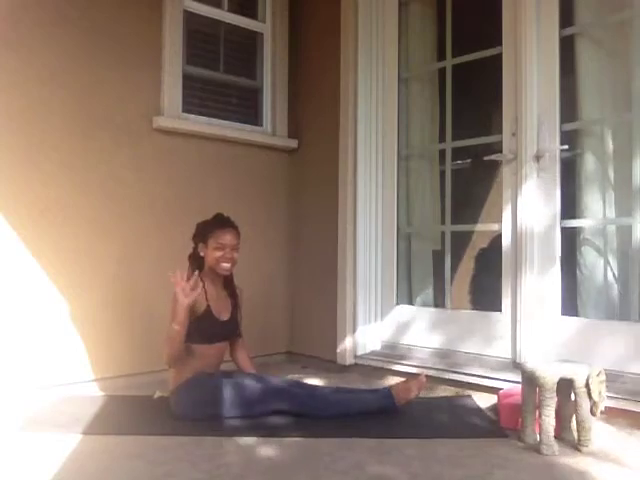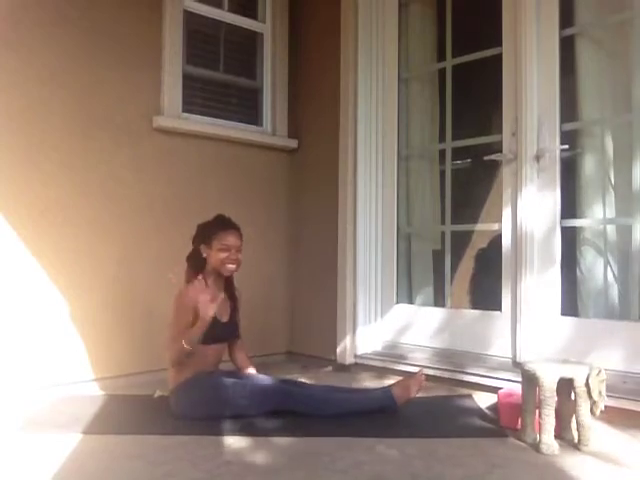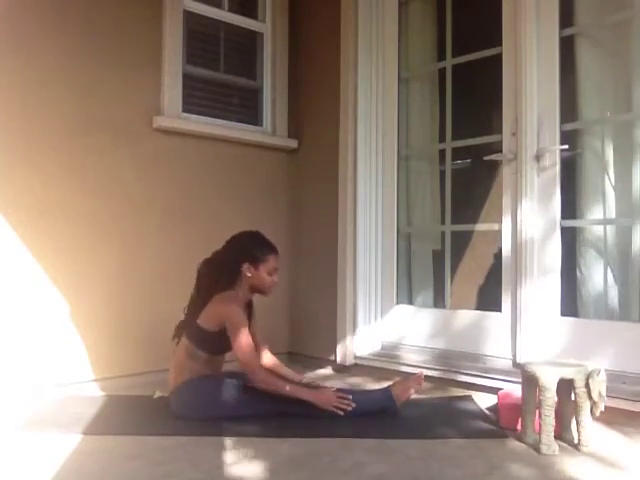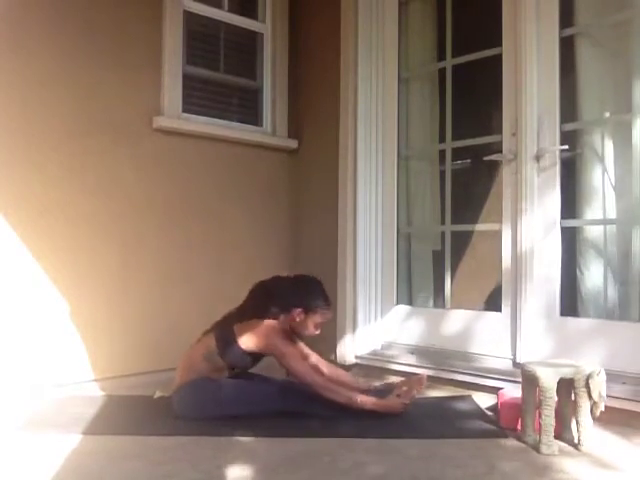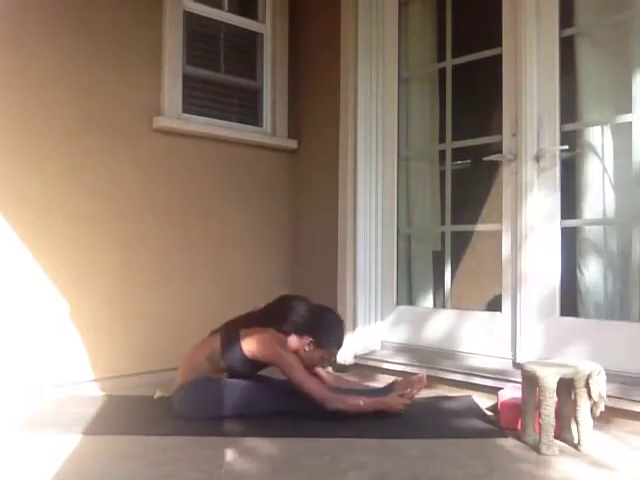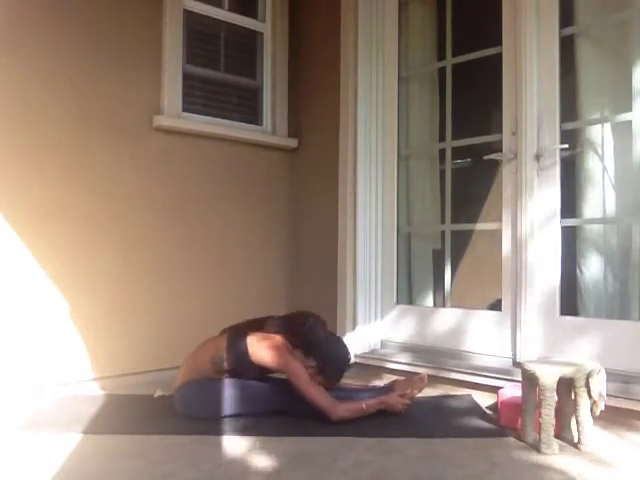
dt=0.5s
person 1, frame 1
left shoulder: (233, 293)
right shoulder: (192, 290)
right elbow: (171, 359)
left wrist: (260, 385)
right wrist: (182, 307)
left hip: (213, 383)
right hip: (191, 392)
left knee: (288, 388)
right knee: (282, 395)
left ankle: (384, 396)
right ankle: (387, 398)
person 1, frame 2
left shoulder: (230, 293)
right shoulder: (194, 292)
left elbow: (236, 346)
right elbow: (174, 358)
left wrist: (259, 383)
right wrist: (203, 319)
left hip: (211, 383)
right hip: (190, 393)
left knee: (284, 388)
right knee: (282, 395)
left ankle: (383, 395)
right ankle: (387, 398)
person 1, frame 3
left shoulder: (239, 302)
right shoulder: (230, 306)
left elbow: (262, 356)
right elbow: (255, 374)
left wrist: (306, 384)
right wrist: (312, 395)
left hip: (205, 385)
right hip: (191, 394)
left knee: (282, 389)
right knee: (280, 399)
left ankle: (383, 397)
right ankle: (386, 399)
person 1, frame 4
left shoulder: (278, 326)
right shoulder: (269, 333)
left elbow: (322, 368)
right elbow: (320, 386)
left wrist: (371, 388)
right wrist: (376, 403)
left hip: (212, 385)
right hip: (194, 394)
left knee: (290, 389)
right knee: (285, 398)
left ankle: (387, 394)
person 1, frame 5
left shoulder: (287, 336)
right shoulder: (276, 347)
left elbow: (326, 380)
right elbow: (330, 401)
left wrist: (377, 390)
right wrist: (381, 402)
left hip: (212, 383)
right hip: (194, 393)
left knee: (292, 391)
right knee: (285, 398)
person 1, frame 6
left shoulder: (296, 342)
right shoulder: (283, 354)
left elbow: (324, 388)
right elbow: (334, 411)
left wrist: (380, 391)
right wrist: (383, 402)
left hip: (212, 383)
right hip: (195, 392)
left knee: (298, 392)
right knee: (285, 398)
